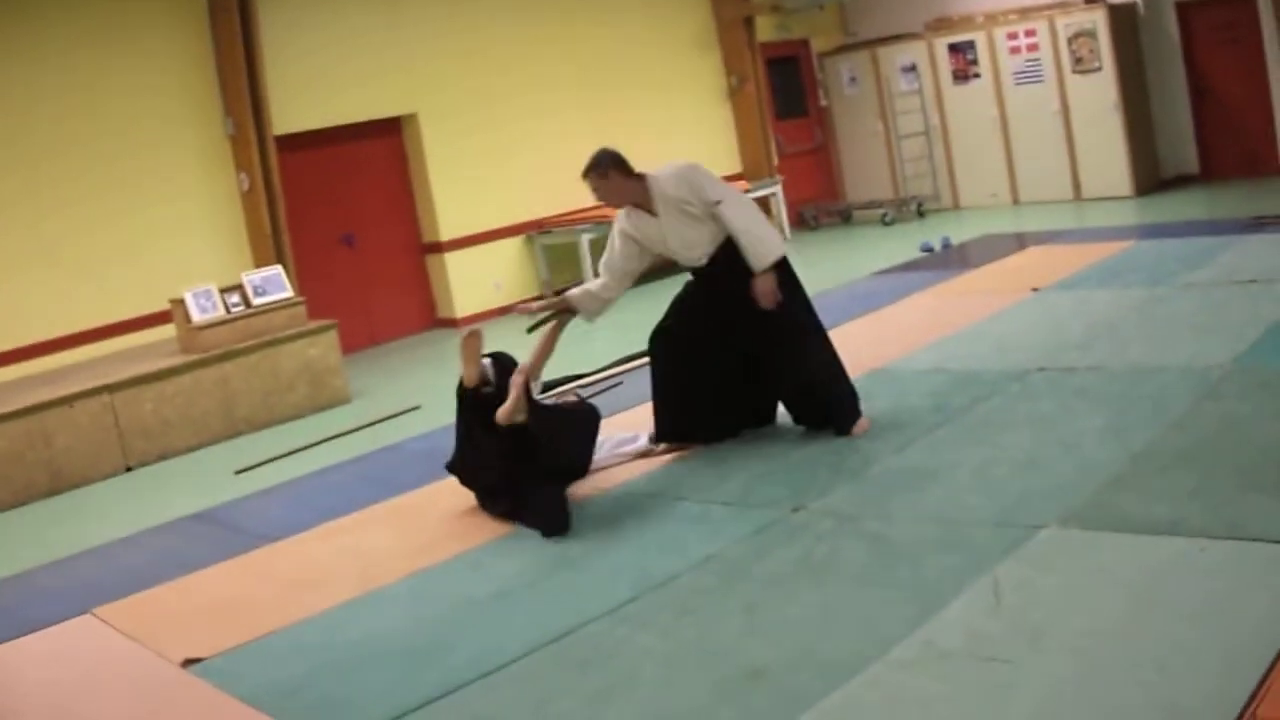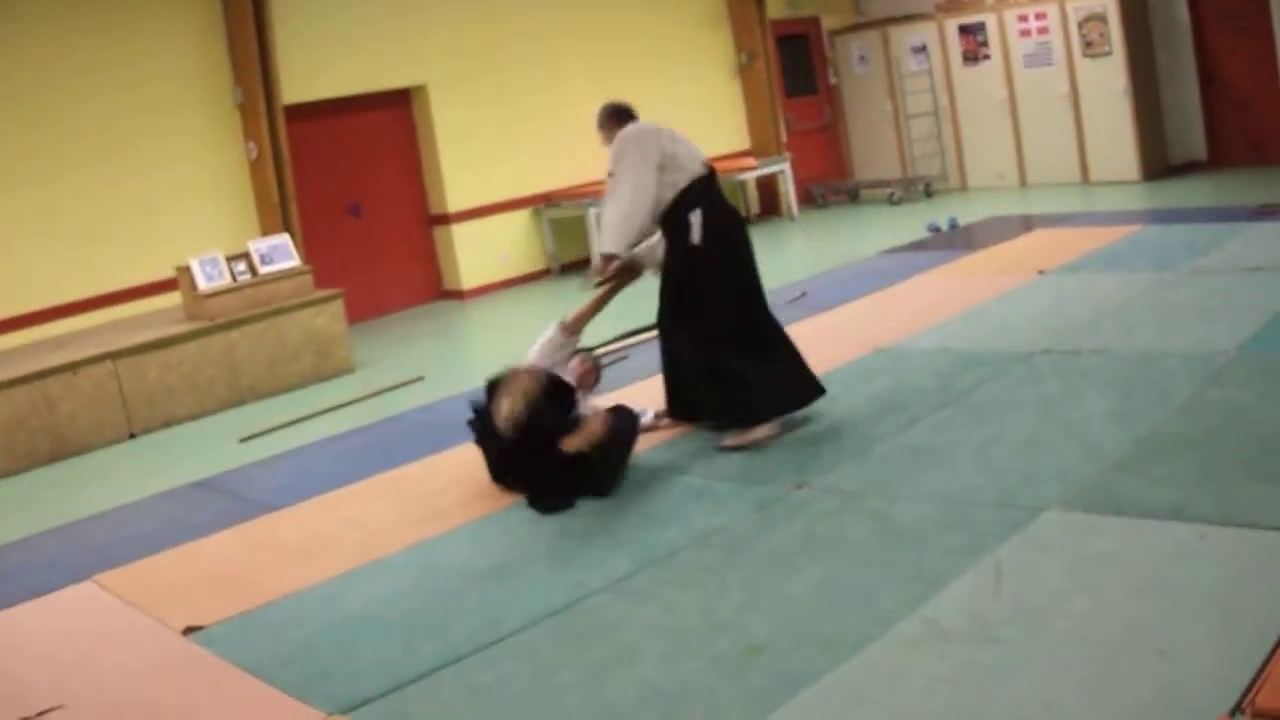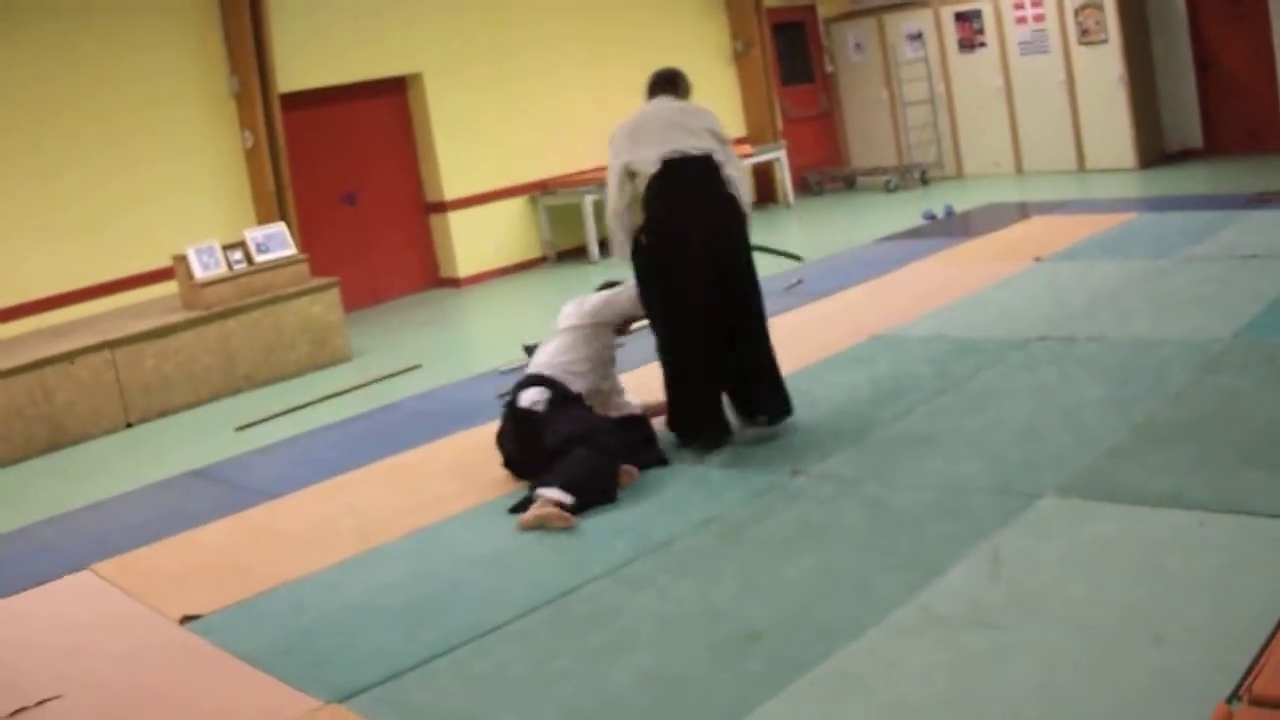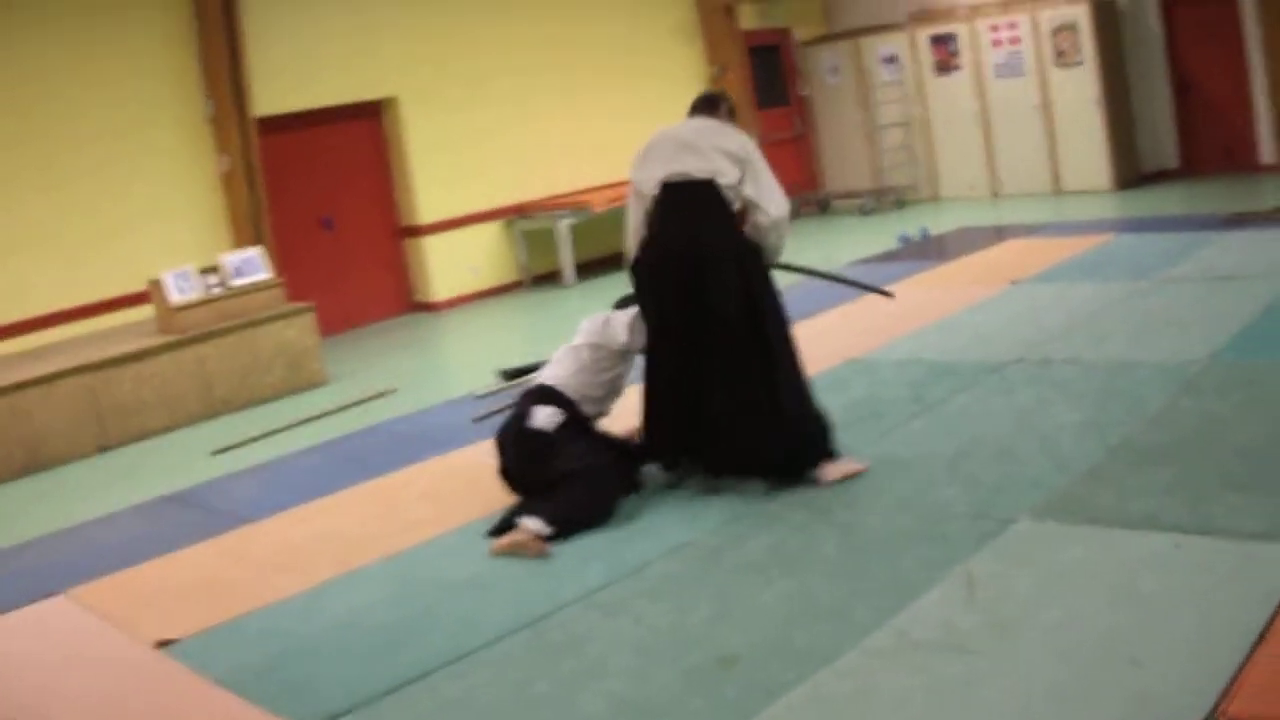
dt=0.4s
person 1, frame 1
left shoulder: (681, 179)
right shoulder: (629, 226)
left elbow: (739, 212)
right elbow: (612, 281)
left wrist: (764, 269)
right wrist: (558, 302)
left hip: (749, 265)
right hip: (709, 279)
left knee: (791, 337)
right knee: (672, 346)
left ankle: (843, 413)
right ankle: (689, 430)
person 1, frame 2
left shoulder: (630, 139)
right shoulder: (657, 137)
left elbow: (628, 195)
left wrist: (613, 252)
right wrist: (631, 258)
left hip: (700, 230)
right hip: (705, 229)
left knee: (708, 324)
right knee: (682, 318)
left ankle: (752, 416)
right ankle: (694, 406)
person 1, frame 3
left shoulder: (628, 132)
right shoulder: (701, 116)
left elbow: (620, 204)
right elbow: (736, 179)
left wrist: (635, 253)
left hip: (669, 219)
right hip: (718, 209)
left knee: (682, 324)
right knee: (738, 310)
left ankle: (702, 427)
right ankle: (759, 407)
person 1, frame 4
left shoulder: (653, 147)
right shoulder: (733, 137)
left elbow: (636, 223)
right elbow: (772, 212)
left wrist: (647, 265)
right wrist: (763, 253)
left hip: (663, 245)
right hip: (718, 236)
left knee: (675, 352)
right knee: (761, 346)
left ankle: (681, 451)
right ankle: (812, 457)
person 2, frame 1
left shoulder: (576, 438)
right elbow: (529, 373)
right wrist: (560, 321)
left hip: (533, 484)
right hip: (494, 477)
left knee: (586, 414)
left ankle: (518, 413)
right ankle: (475, 378)
person 2, frame 2
left shoulder: (585, 411)
right shoulder: (546, 367)
right elbow: (568, 329)
right wrist: (615, 286)
right hip: (514, 451)
left knee: (622, 417)
left ankle: (581, 442)
right ankle: (509, 412)
person 2, frame 3
left shoulder: (604, 359)
right shoulder: (587, 310)
left elbow: (615, 406)
left wrist: (660, 407)
right hip: (539, 405)
left knee: (635, 429)
right knee: (599, 439)
right ankle: (546, 504)
person 2, frame 4
right shoulder: (605, 326)
left wrist: (625, 442)
left hip: (545, 424)
right hip: (544, 425)
left knee: (621, 459)
right knee: (597, 480)
right ankle: (528, 530)
